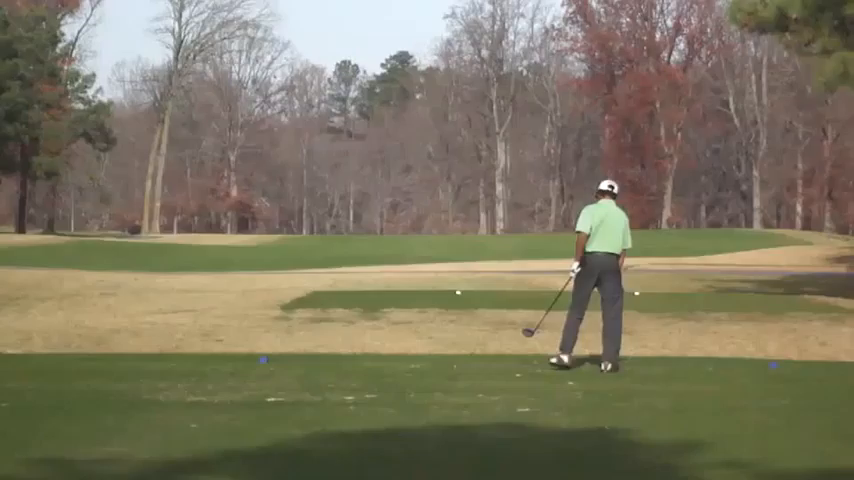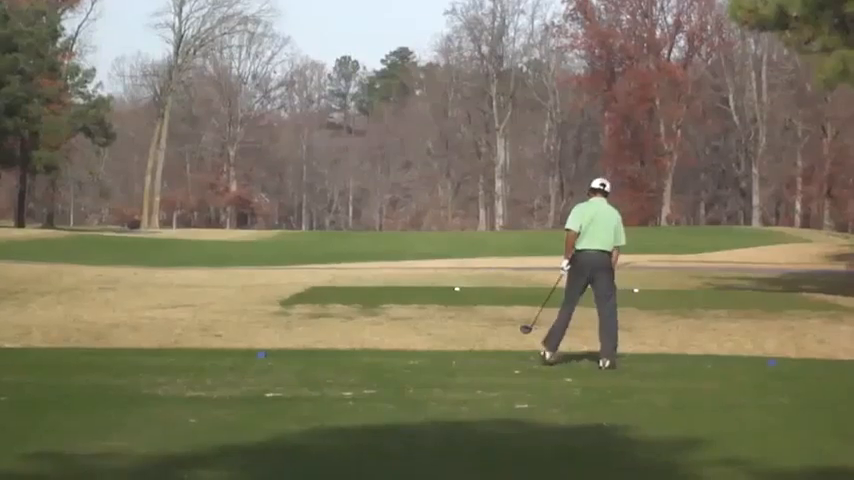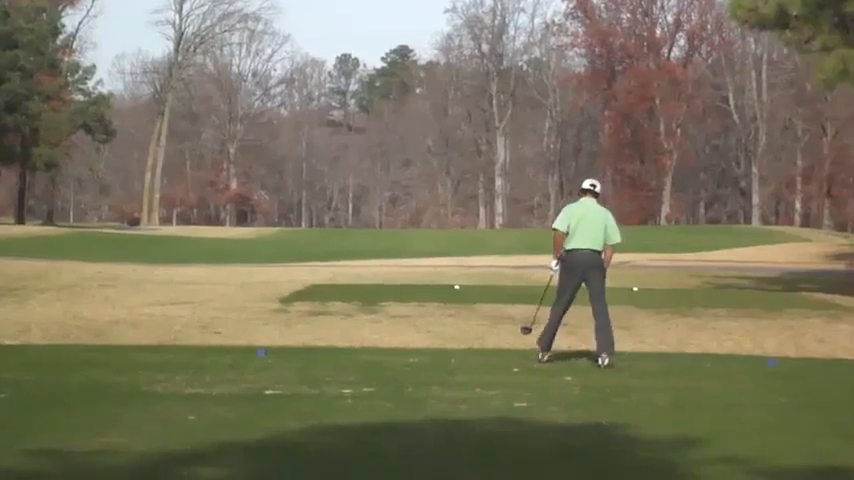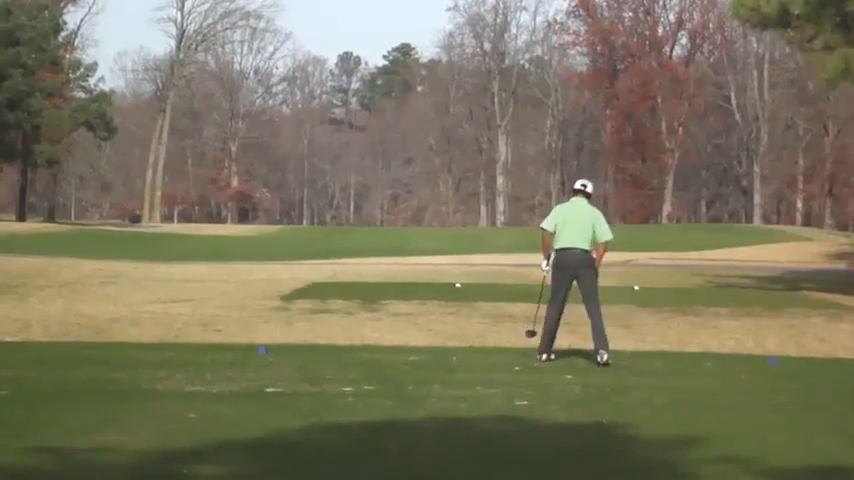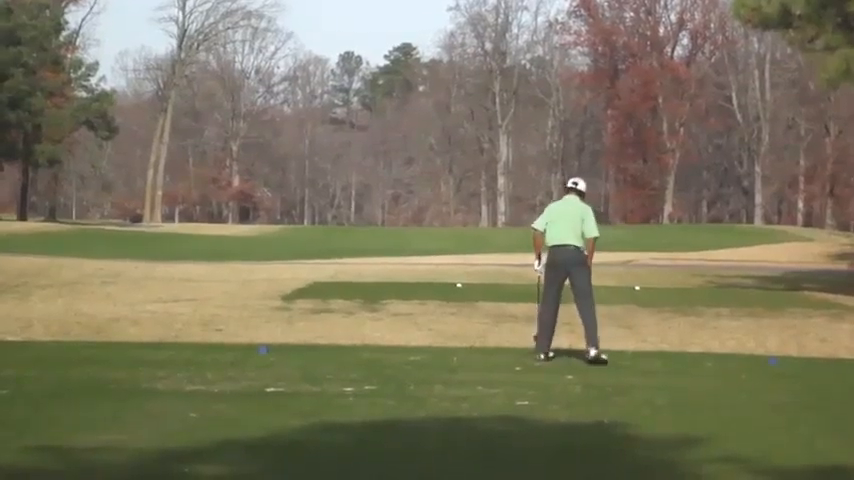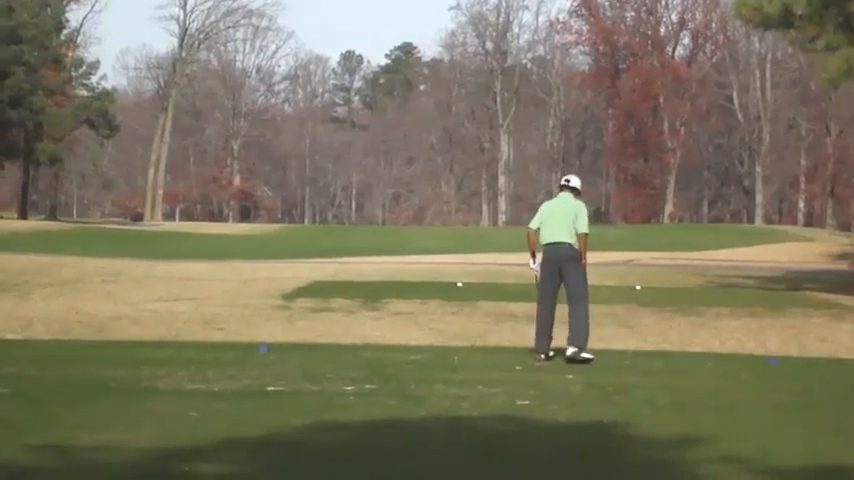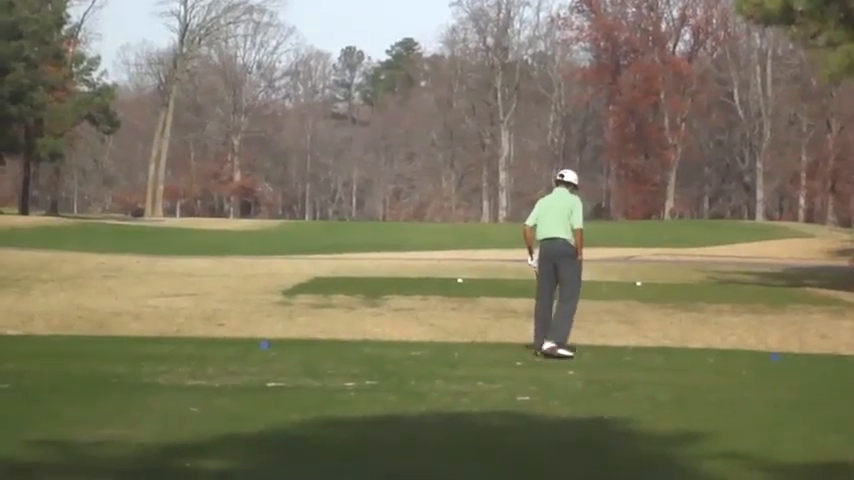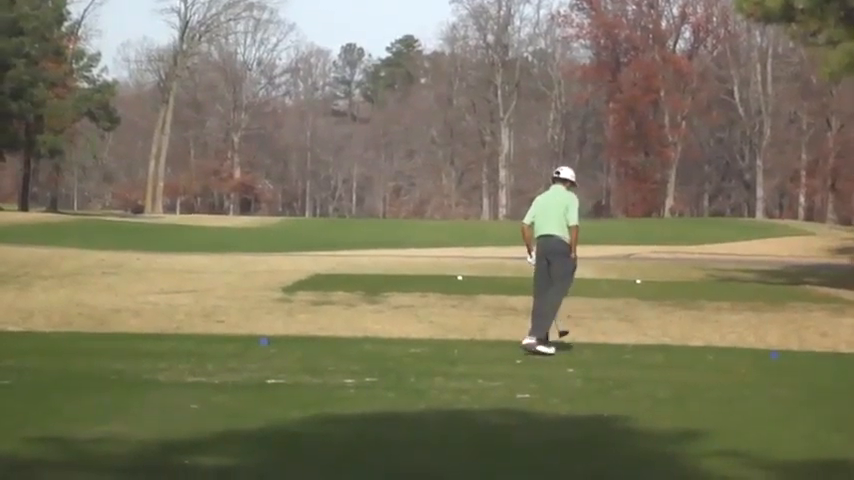
dt=0.1s
person 1, frame 1
left shoulder: (591, 210)
right shoulder: (622, 216)
left elbow: (582, 234)
right elbow: (624, 249)
left wrist: (577, 259)
right wrist: (618, 271)
left hip: (590, 260)
right hip: (611, 263)
left knee: (577, 308)
right knee: (613, 313)
left ankle: (565, 353)
right ankle: (610, 360)
person 1, frame 2
left shoulder: (582, 208)
right shoulder: (615, 213)
left elbow: (572, 233)
right elbow: (617, 246)
left wrist: (566, 257)
right wrist: (611, 268)
left hip: (581, 258)
right hip: (604, 260)
left knee: (568, 305)
right knee: (607, 310)
left ankle: (550, 348)
right ankle: (607, 356)
person 1, frame 3
left shoulder: (570, 209)
right shoulder: (605, 213)
left elbow: (559, 232)
right elbow: (611, 244)
left wrist: (556, 257)
right wrist: (604, 267)
left hip: (571, 258)
right hip: (593, 260)
left knee: (560, 306)
right knee: (600, 309)
left ankle: (544, 349)
right ankle: (605, 354)
person 1, frame 4
left shoulder: (560, 208)
right shoulder: (594, 212)
left elbow: (546, 232)
right elbow: (603, 242)
left wrist: (546, 258)
right wrist: (595, 265)
left hip: (563, 258)
right hip: (584, 259)
left knee: (555, 305)
right knee: (593, 307)
left ankle: (544, 350)
right ankle: (602, 350)
person 1, frame 5
left shoulder: (552, 207)
right shoulder: (584, 209)
left elbow: (537, 232)
right elbow: (591, 237)
left wrist: (538, 257)
right wrist: (589, 261)
left hip: (554, 255)
right hip: (576, 255)
left knee: (549, 303)
right knee: (585, 302)
left ankle: (543, 349)
right ankle: (593, 347)
person 1, frame 6
left shoulder: (547, 205)
right shoulder: (578, 205)
left elbow: (532, 231)
right elbow: (582, 234)
left wrist: (533, 256)
right wrist: (583, 258)
left hip: (549, 252)
right hip: (570, 253)
left knee: (546, 302)
right knee: (578, 301)
left ankle: (542, 349)
right ankle: (575, 346)
person 1, frame 7
left shoulder: (543, 201)
right shoulder: (573, 200)
left elbow: (528, 228)
right elbow: (577, 229)
left wrist: (531, 253)
right wrist: (579, 254)
left hip: (545, 249)
right hip: (565, 249)
left knee: (543, 298)
right knee: (568, 296)
left ankle: (542, 342)
right ankle: (554, 341)
person 1, frame 8
left shoulder: (540, 198)
right shoulder: (569, 197)
left elbow: (526, 226)
right elbow: (573, 226)
left wrist: (530, 250)
right wrist: (574, 251)
left hip: (541, 245)
right hip: (560, 246)
left knee: (541, 295)
right knee: (555, 294)
left ankle: (537, 338)
right ankle: (534, 337)
